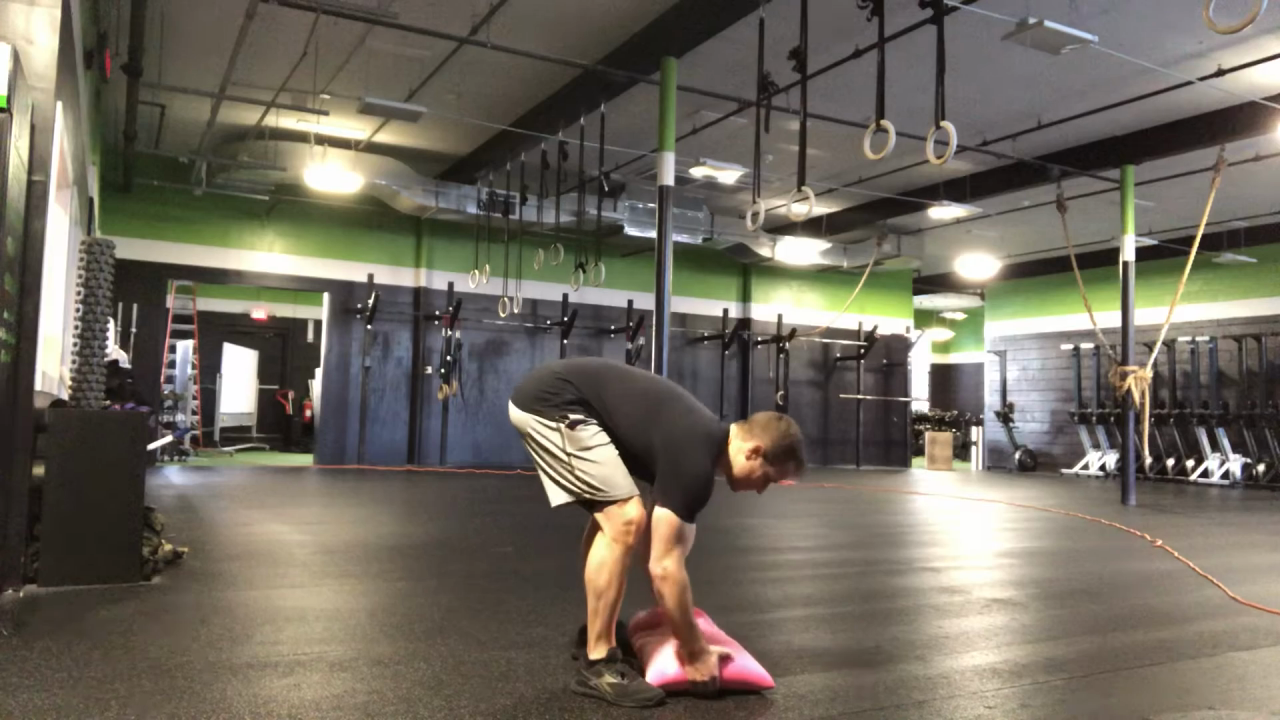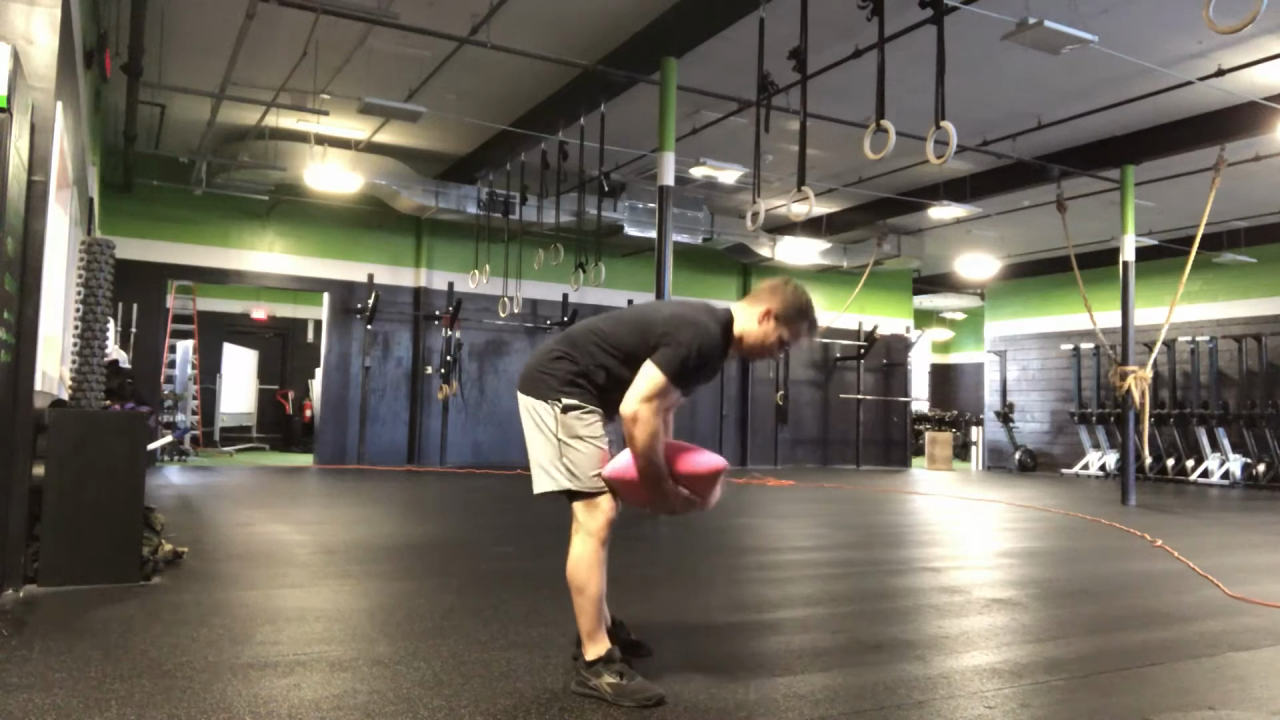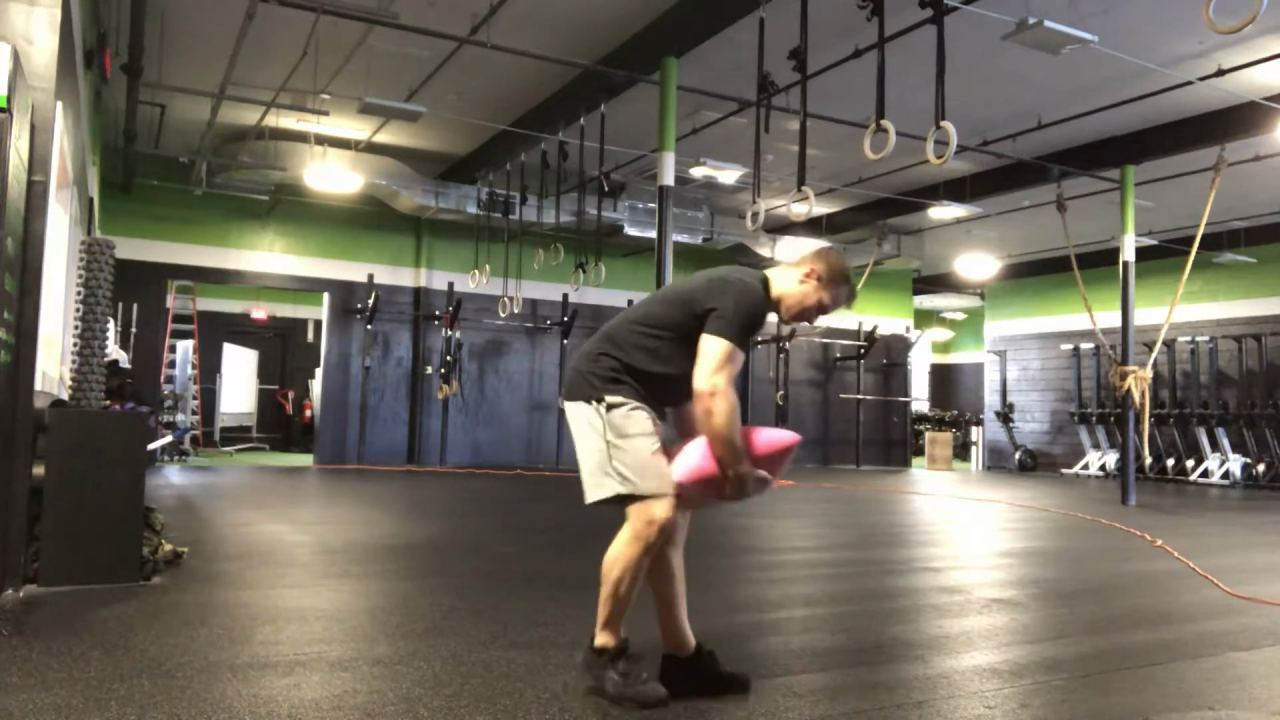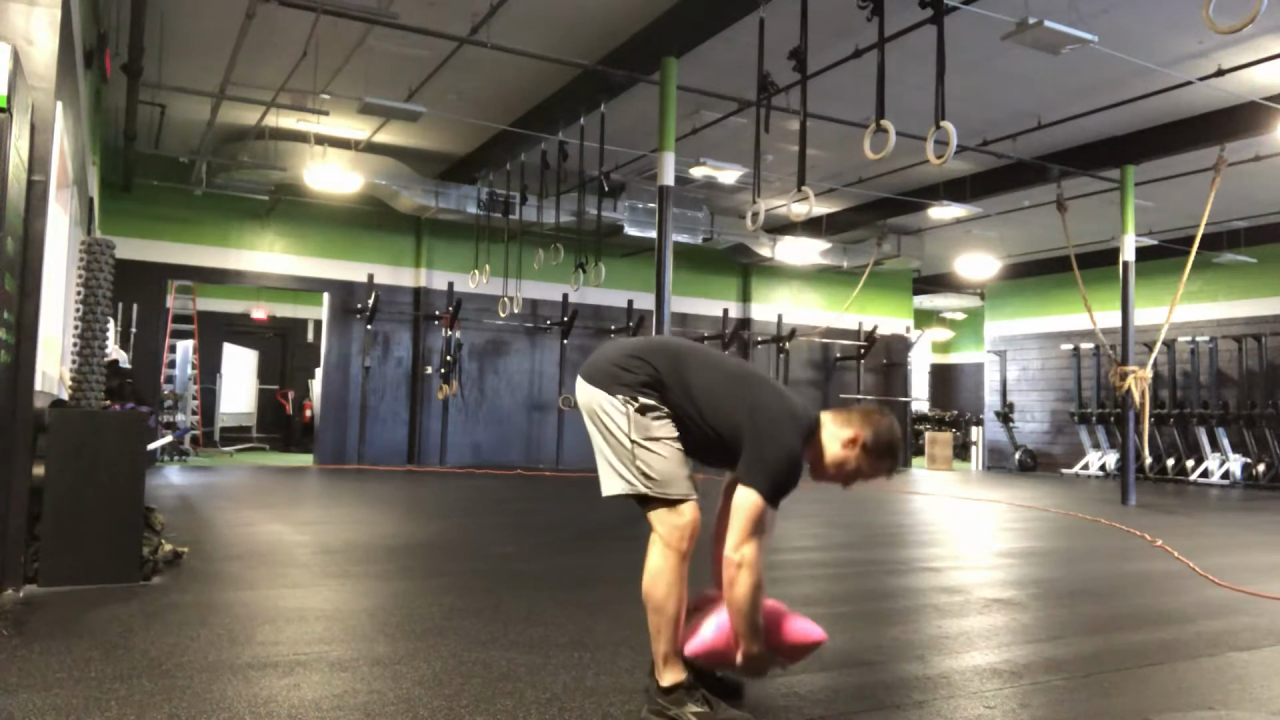
dt=0.7s
person 1, frame 1
left shoulder: (707, 438)
right shoulder: (695, 459)
left elbow: (658, 539)
right elbow: (664, 566)
left wrist: (666, 617)
right wrist: (696, 654)
left hip: (543, 395)
right hip: (551, 403)
left knee: (610, 515)
right knee: (624, 520)
left ankle: (597, 632)
right ankle: (598, 664)
person 1, frame 2
left shoulder: (710, 336)
right shoulder: (700, 336)
left elbow: (659, 407)
right elbow: (638, 413)
left wrist: (662, 476)
right wrist: (665, 490)
left hip: (569, 388)
right hip: (559, 386)
left knee: (598, 511)
right knee: (595, 515)
left ankle: (599, 628)
right ankle: (596, 664)
person 1, frame 3
left shoulder: (738, 292)
right shoulder: (745, 295)
left elbow: (690, 386)
right elbow: (711, 388)
right wrist: (738, 471)
left hip: (629, 393)
right hip: (606, 387)
left knee: (672, 518)
right knee: (654, 514)
left ankle: (683, 658)
right ankle: (604, 650)
person 1, frame 4
left shoulder: (787, 429)
right shoulder: (784, 446)
left elbow: (730, 526)
right elbow: (740, 552)
left wrist: (728, 603)
right wrist: (752, 645)
left hip: (611, 375)
right hip: (620, 382)
left knee: (676, 527)
right knee: (678, 527)
left ankle: (674, 659)
